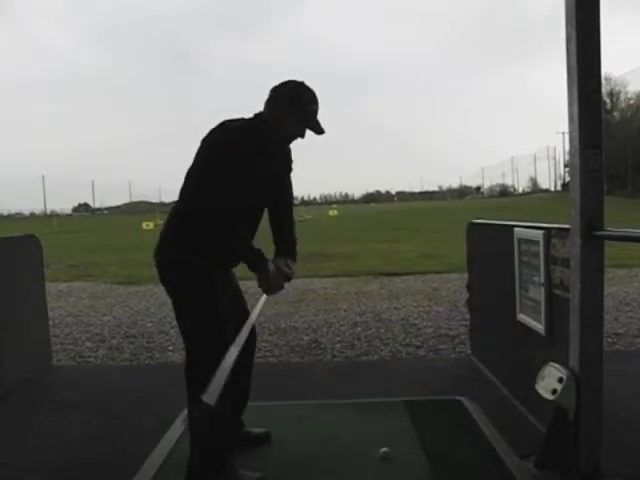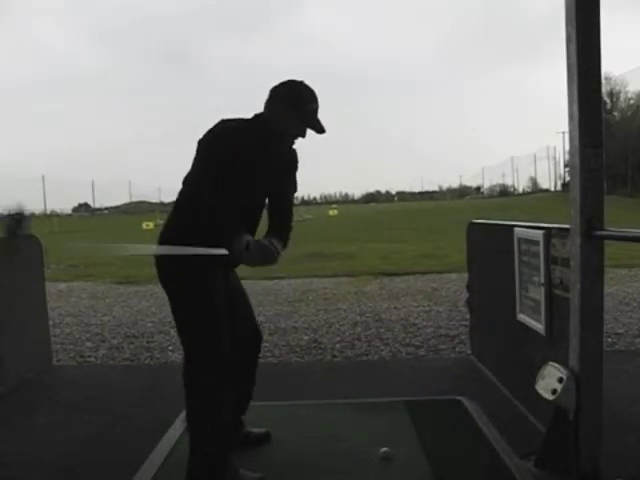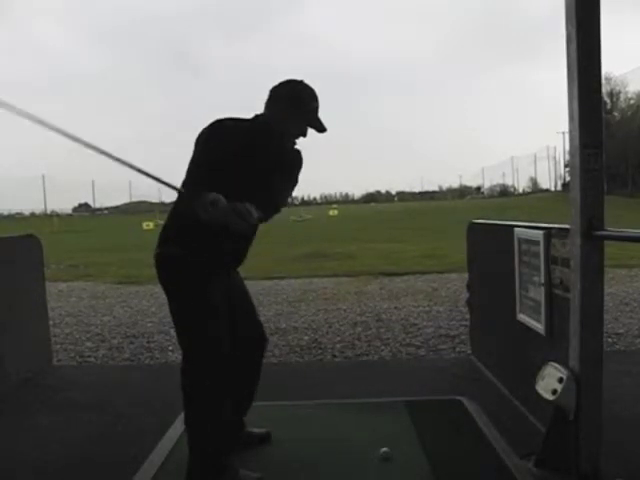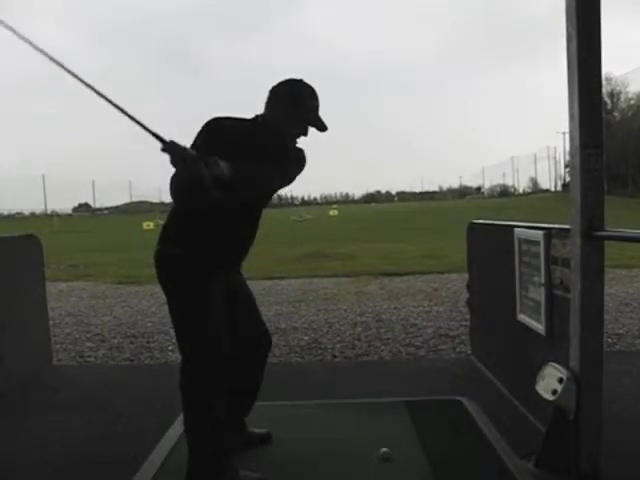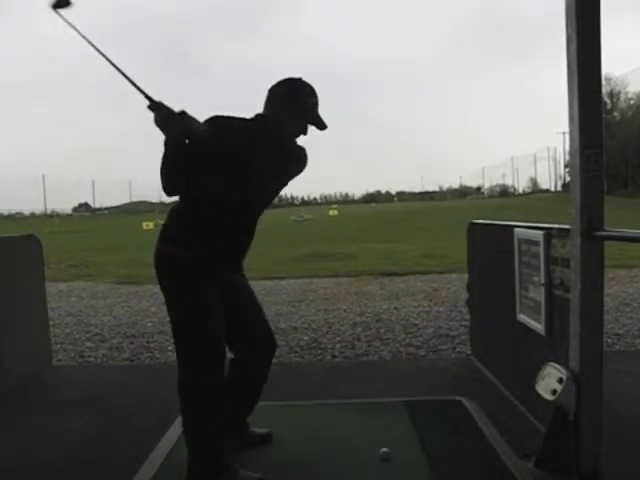
dt=0.4s
person 1, frame 1
left shoulder: (277, 153)
right shoulder: (228, 139)
left elbow: (282, 207)
right elbow: (217, 212)
left wrist: (285, 256)
right wrist: (258, 263)
left hip: (214, 260)
right hip: (187, 259)
left knee: (240, 341)
right knee: (211, 354)
left ankle: (229, 428)
person 1, frame 2
left shoulder: (283, 157)
right shoulder: (225, 137)
left elbow: (282, 207)
right elbow: (204, 200)
left wrist: (275, 240)
right wrist: (236, 240)
left hip: (217, 259)
right hip: (186, 258)
left knee: (245, 341)
right knee: (209, 357)
left ankle: (229, 428)
person 1, frame 3
left shoulder: (288, 157)
right shoulder: (223, 134)
left elbow: (274, 197)
right elbow: (191, 190)
left wrist: (250, 210)
right wrist: (207, 202)
left hip: (220, 263)
right hip: (185, 258)
left knee: (249, 342)
right knee: (208, 357)
left ankle: (229, 429)
person 1, frame 4
left shoulder: (291, 157)
right shoulder: (221, 131)
left elbow: (261, 182)
right elbow: (181, 193)
left wrist: (223, 172)
right wrist: (191, 171)
left hip: (223, 263)
right hip: (184, 258)
left knee: (253, 343)
right knee: (206, 358)
left ankle: (229, 428)
person 1, frame 5
left shoulder: (293, 156)
right shoulder: (222, 129)
left elbow: (254, 178)
right elbow: (173, 185)
left wrist: (200, 135)
right wrist: (176, 137)
left hip: (225, 263)
right hip: (183, 257)
left knee: (258, 344)
right knee: (204, 360)
left ankle: (231, 427)
